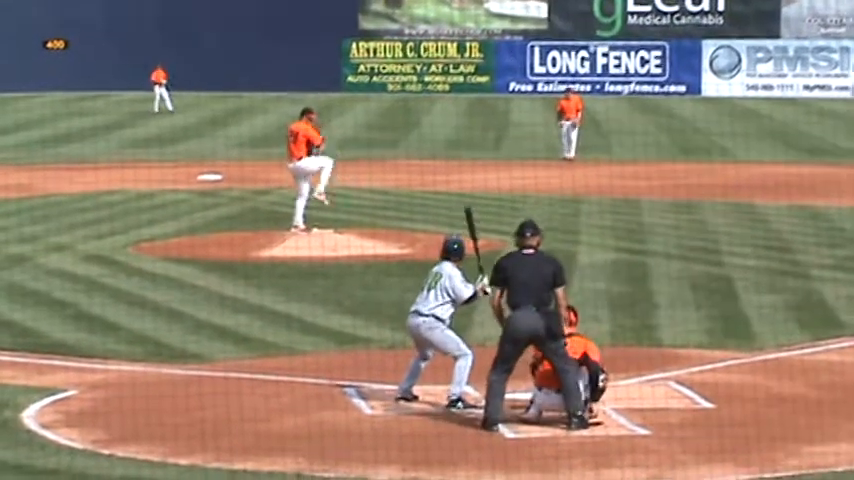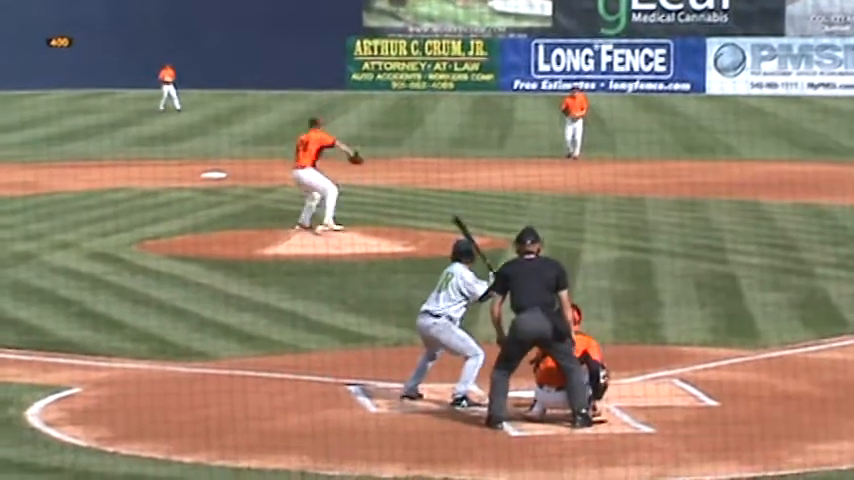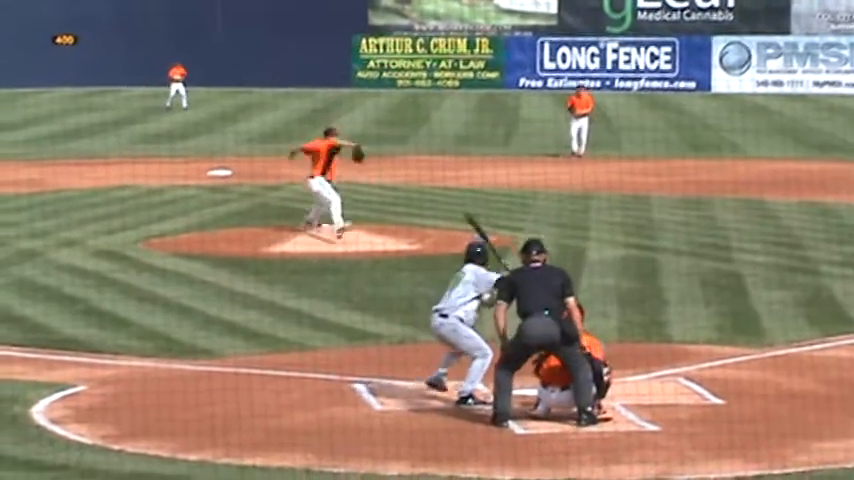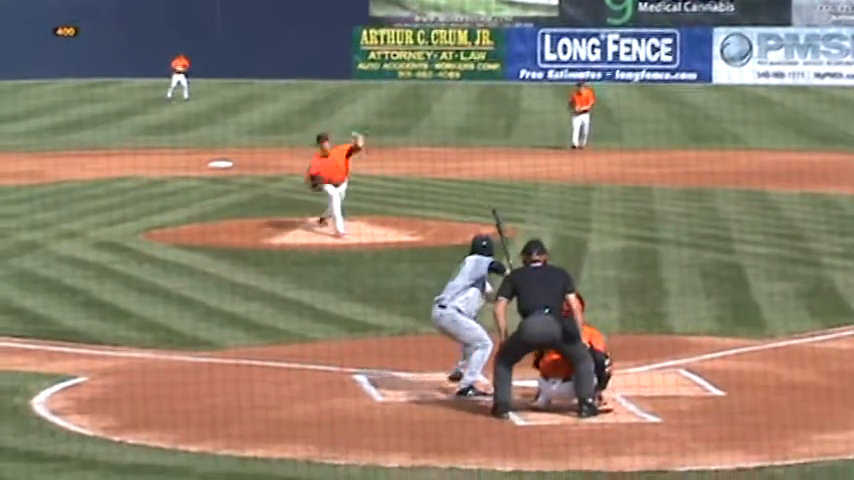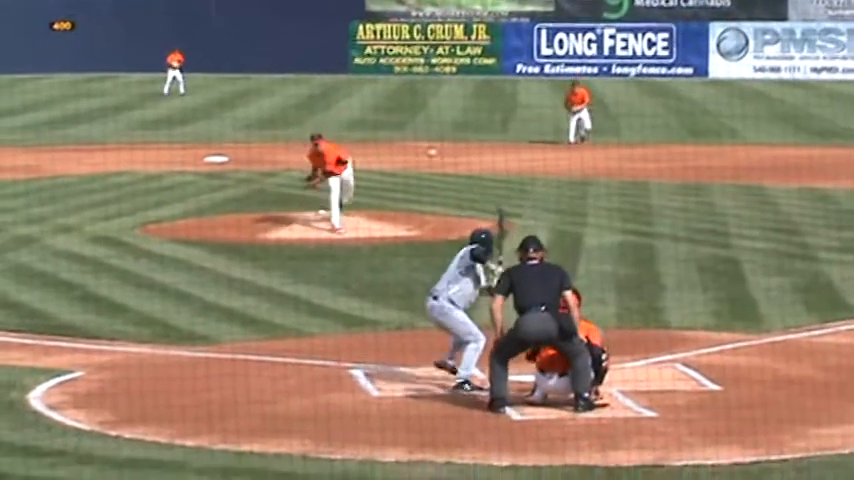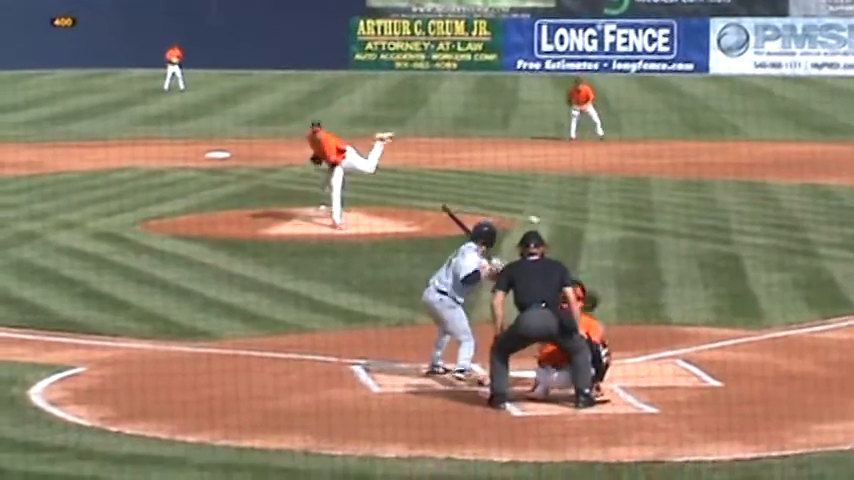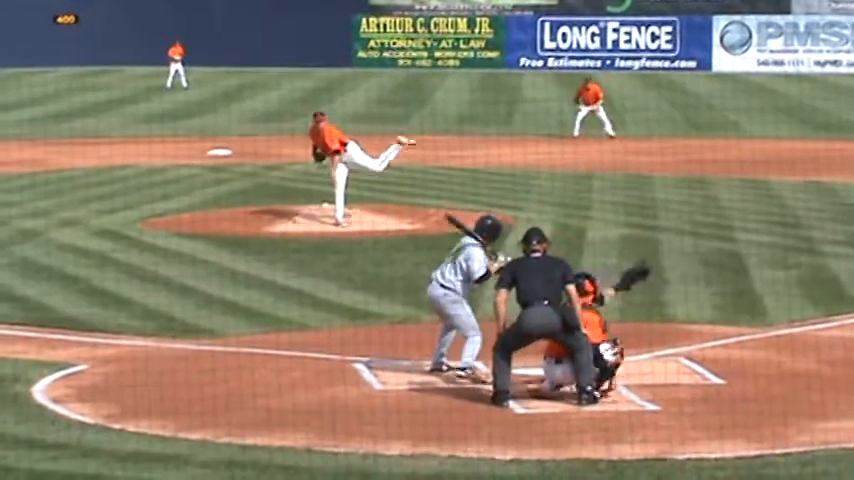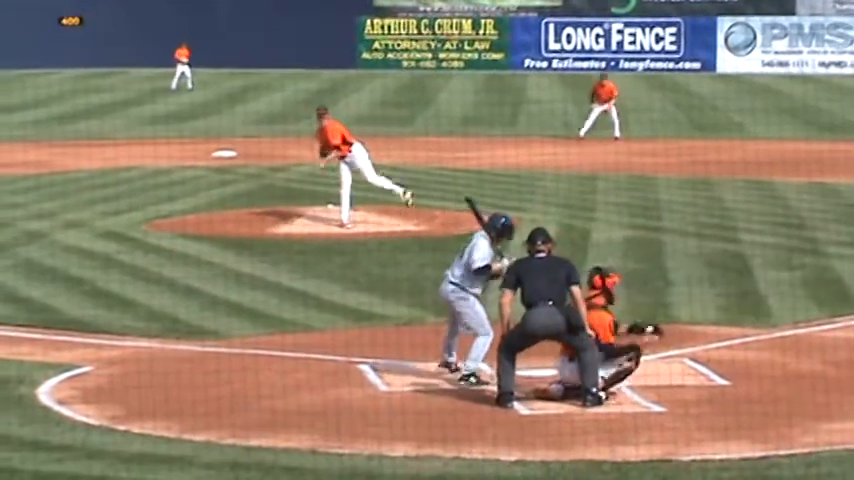
dt=0.2s
person 1, frame 1
left shoulder: (504, 262)
right shoulder: (552, 263)
left elbow: (495, 301)
right elbow: (561, 301)
left wrist: (505, 325)
right wrist: (560, 326)
left hip: (517, 320)
right hip: (543, 321)
left knee: (499, 371)
right knee: (566, 367)
left ankle: (491, 419)
right ankle: (576, 417)
person 1, frame 2
left shoulder: (507, 269)
right shoulder: (554, 266)
left elbow: (495, 307)
right elbow: (565, 304)
left wrist: (500, 334)
right wrist: (570, 332)
left hip: (522, 323)
right hip: (549, 323)
left knee: (502, 370)
right knee: (571, 367)
left ankle: (496, 417)
right ankle: (580, 415)
person 1, frame 3
left shoulder: (513, 277)
right shoulder: (560, 274)
left elbow: (499, 312)
right elbow: (573, 309)
left wrist: (504, 342)
right wrist: (579, 339)
left hip: (528, 329)
right hip: (555, 328)
left knee: (504, 368)
right knee: (580, 366)
left ankle: (501, 414)
right ankle: (586, 413)
person 1, frame 4
left shoulder: (514, 276)
right shoulder: (560, 273)
left elbow: (499, 308)
right elbow: (575, 307)
left wrist: (504, 338)
right wrist: (579, 337)
left hip: (529, 327)
right hip: (556, 326)
left knee: (503, 360)
right knee: (583, 358)
left ankle: (502, 405)
right ankle: (586, 404)
person 1, frame 5
left shoulder: (510, 273)
right shoulder: (557, 271)
left elbow: (495, 306)
right elbow: (572, 304)
left wrist: (499, 335)
right wrist: (576, 333)
left hip: (525, 324)
right hip: (552, 323)
left knee: (499, 355)
right knee: (580, 353)
left ankle: (498, 400)
right ankle: (583, 399)
person 1, frame 6
left shoulder: (511, 269)
right shoulder: (558, 267)
left elbow: (496, 302)
right elbow: (572, 300)
left wrist: (499, 332)
right wrist: (576, 329)
left hip: (526, 321)
right hip: (552, 320)
left knee: (499, 350)
right knee: (580, 349)
left ankle: (499, 396)
right ankle: (583, 395)
person 1, frame 7
left shoulder: (513, 266)
right shoulder: (560, 264)
left elbow: (499, 300)
right elbow: (574, 297)
left wrist: (501, 330)
right wrist: (580, 327)
left hip: (528, 318)
right hip: (555, 317)
left knee: (502, 348)
right knee: (582, 346)
left ankle: (502, 393)
right ankle: (586, 392)
person 1, frame 8
left shoulder: (518, 266)
right shoulder: (565, 265)
left elbow: (505, 300)
right elbow: (578, 298)
left wrist: (505, 331)
right wrist: (585, 328)
left hip: (532, 319)
right hip: (559, 318)
left knee: (506, 348)
right knee: (587, 347)
left ankle: (506, 395)
right ankle: (591, 393)
person 2, frame 1
left shoulder: (437, 269)
right shoulder: (452, 272)
left elbow: (457, 293)
right elbow: (465, 299)
left wrist: (476, 287)
right wrist: (481, 287)
left hip: (414, 319)
right hip: (430, 323)
left knee: (424, 355)
right knee: (464, 355)
left ankle: (404, 392)
right ankle: (455, 399)
person 2, frame 2
left shoulder: (449, 270)
right shoulder: (463, 273)
left elbow: (472, 293)
right elbow: (482, 295)
left wrist: (485, 285)
right wrist: (492, 283)
left hip: (424, 320)
right hip: (440, 323)
left knee: (431, 354)
right knee: (476, 354)
left ankle: (409, 390)
right ankle: (460, 396)
person 2, frame 3
left shoulder: (465, 272)
right shoulder: (475, 272)
left elbow: (486, 300)
left hip: (439, 320)
right hip: (450, 323)
left knee: (459, 348)
right knee: (484, 354)
left ankle: (437, 378)
right ankle: (465, 395)
person 2, frame 4
left shoulder: (477, 272)
right shoulder: (475, 261)
left elbow: (488, 294)
right elbow: (494, 266)
right wrist: (507, 273)
left hip: (442, 313)
right hip: (449, 314)
left knee: (472, 338)
right knee: (484, 344)
left ankle: (459, 372)
right ankle: (466, 387)
person 2, frame 5
left shoulder: (476, 266)
right shoulder: (468, 252)
left elbow: (483, 288)
right elbow: (477, 253)
left wrist: (494, 285)
right wrist: (491, 267)
left hip: (441, 305)
right hip: (443, 306)
left knee: (464, 332)
right knee: (477, 339)
left ankle: (447, 361)
right ankle: (462, 381)
person 2, frame 6
left shoulder: (473, 253)
right shoulder: (470, 253)
left elbow: (490, 274)
right elbow: (469, 279)
left wrist: (492, 268)
right wrist: (488, 268)
left hip: (432, 295)
right hip: (444, 300)
left knee: (447, 329)
right knee: (466, 340)
left ankle: (435, 365)
right ankle: (462, 369)
person 2, frame 7
left shoulder: (468, 242)
right shoulder: (475, 250)
left elbow: (482, 267)
right elbow: (480, 278)
left wrist: (496, 264)
right wrist: (495, 266)
left hip: (435, 289)
right hip: (448, 295)
left knee: (450, 325)
right knee: (474, 335)
left ankle: (438, 363)
right ankle: (465, 367)
person 2, frame 8
left shoulder: (483, 241)
right shoulder: (482, 243)
left elbow: (488, 272)
right elbow: (479, 269)
left wrist: (499, 268)
right wrist: (500, 266)
left hip: (450, 288)
right hip: (460, 292)
left knee: (456, 324)
right knee: (485, 334)
left ankle: (448, 360)
right ankle: (468, 373)
person 3, frame 1
right shoulder: (585, 342)
left elbow: (534, 369)
right elbow: (594, 370)
right wrist: (593, 400)
left hip: (541, 399)
right knee: (601, 376)
left ankle: (533, 411)
person 3, frame 2
right shoulder: (587, 340)
left elbow: (537, 368)
right elbow: (594, 368)
right wrist: (595, 399)
left hip: (542, 396)
right hip: (566, 396)
right knee: (602, 373)
left ankle: (536, 409)
person 3, frame 3
right shoulder: (590, 339)
left elbow: (538, 370)
right elbow: (597, 367)
right wrist: (598, 399)
left hip: (546, 396)
right hip: (570, 396)
right knee: (604, 370)
left ankle: (541, 408)
person 3, frame 4
right shoulder: (591, 331)
left elbow: (537, 363)
right elbow: (599, 359)
right wrist: (599, 390)
left hip: (546, 387)
right hip: (571, 388)
right knee: (606, 361)
left ankle: (542, 399)
person 3, frame 5
right shoulder: (588, 325)
left elbow: (531, 356)
right elbow: (596, 354)
right wrist: (596, 384)
left hip: (543, 382)
right hip: (567, 383)
right knee: (602, 355)
left ankle: (537, 394)
person 3, frame 6
right shoulder: (589, 320)
right elbow: (594, 350)
right wrist: (597, 380)
left hip: (543, 376)
right hip: (567, 376)
right knee: (603, 350)
left ankle: (539, 389)
right ankle: (590, 390)
person 3, frame 7
right shoulder: (593, 316)
right elbow: (593, 351)
right wrist: (608, 374)
left hip: (549, 369)
right hip: (568, 371)
right knee: (615, 347)
left ankle: (549, 384)
right ankle: (593, 388)
person 3, frame 8
right shoulder: (601, 316)
right elbow: (608, 349)
left wrist: (634, 329)
right wrist: (633, 347)
left hip: (566, 367)
right hip: (578, 368)
right knee: (634, 353)
left ankle: (558, 389)
right ankle: (597, 386)
person 4, frame 1
left shoulder: (292, 128)
right shoulder: (307, 128)
right elbow: (319, 146)
left wrist: (315, 135)
right wrist: (320, 137)
left hip: (294, 166)
right hip: (302, 163)
left knee: (302, 195)
right knee: (328, 162)
left ankle: (297, 224)
right ankle: (319, 190)
person 4, frame 2
left shoulder: (302, 138)
right shoulder: (319, 136)
right elbow: (336, 143)
right wrist: (350, 152)
left hip: (297, 173)
right hip: (306, 172)
left knee: (314, 196)
right knee: (332, 191)
left ankle: (303, 223)
right ankle: (328, 223)
person 4, frame 3
left shoulder: (319, 143)
right shoulder: (329, 144)
left elbow: (303, 148)
right elbow: (337, 143)
left wrist: (294, 151)
right wrist: (352, 144)
left hip: (321, 182)
right hip: (318, 182)
left knee: (323, 203)
right knee: (334, 199)
left ankle: (310, 222)
right ankle: (339, 226)
person 4, frame 4
left shoulder: (341, 150)
right shoulder: (315, 161)
left elbow: (358, 147)
right elbow: (309, 178)
left wrist: (358, 143)
right wrist: (315, 184)
left hip: (341, 183)
right hip: (328, 184)
left knee: (334, 207)
right knee: (334, 198)
left ankle: (324, 216)
right ankle: (340, 230)
person 4, frame 5
left shoulder: (330, 150)
right shoulder: (311, 154)
left elbow: (327, 172)
left wrist: (316, 181)
right wrist: (313, 174)
left hip: (344, 169)
right hip: (331, 174)
left knee: (348, 192)
right knee: (334, 191)
left ankle: (344, 201)
right ankle: (336, 224)
person 4, frame 6
left shoulder: (325, 140)
right shoulder: (309, 138)
left elbow: (333, 163)
left wrist: (328, 179)
right wrist: (316, 155)
left hip: (347, 157)
right hip: (332, 162)
left knee: (370, 168)
right knee: (335, 188)
left ankle: (380, 141)
right ankle: (336, 220)
person 4, frame 7
left shoulder: (328, 130)
right shoulder: (312, 132)
left elbow: (336, 152)
left wrist: (333, 170)
right wrist: (315, 152)
left hip: (350, 151)
right hip: (338, 158)
left knee: (378, 166)
right knee: (339, 187)
left ankle: (400, 143)
right ankle: (339, 218)
person 4, frame 8
left shoulder: (332, 127)
right shoulder: (319, 130)
left elbow: (337, 149)
right elbow: (324, 144)
left wrist: (326, 160)
right wrist: (323, 152)
left hip: (354, 152)
right hip: (342, 158)
left knee: (372, 178)
right knee: (344, 187)
left ankle: (401, 192)
right ankle: (344, 219)
